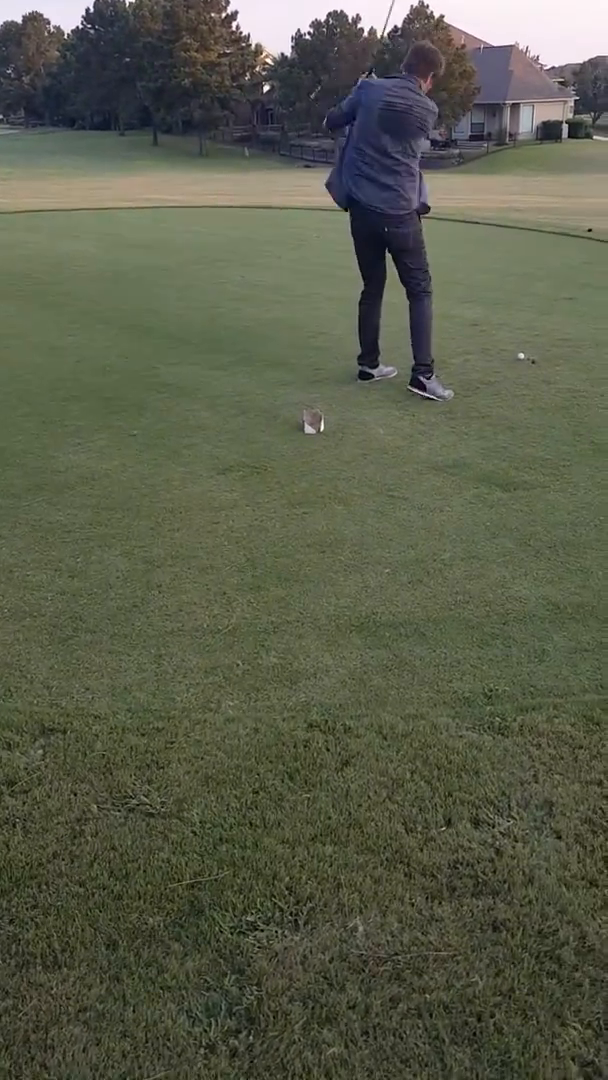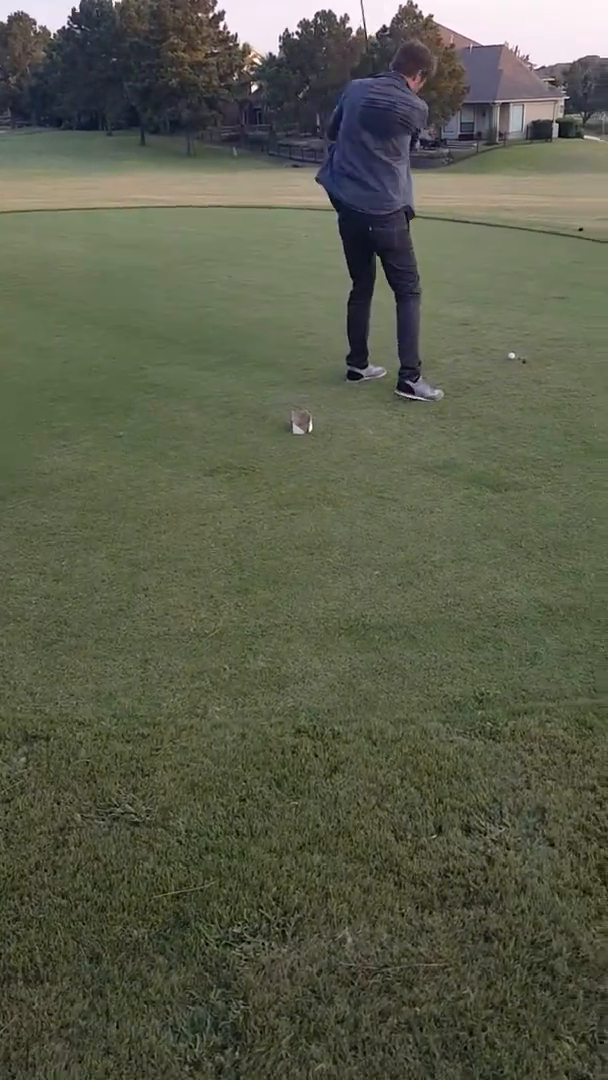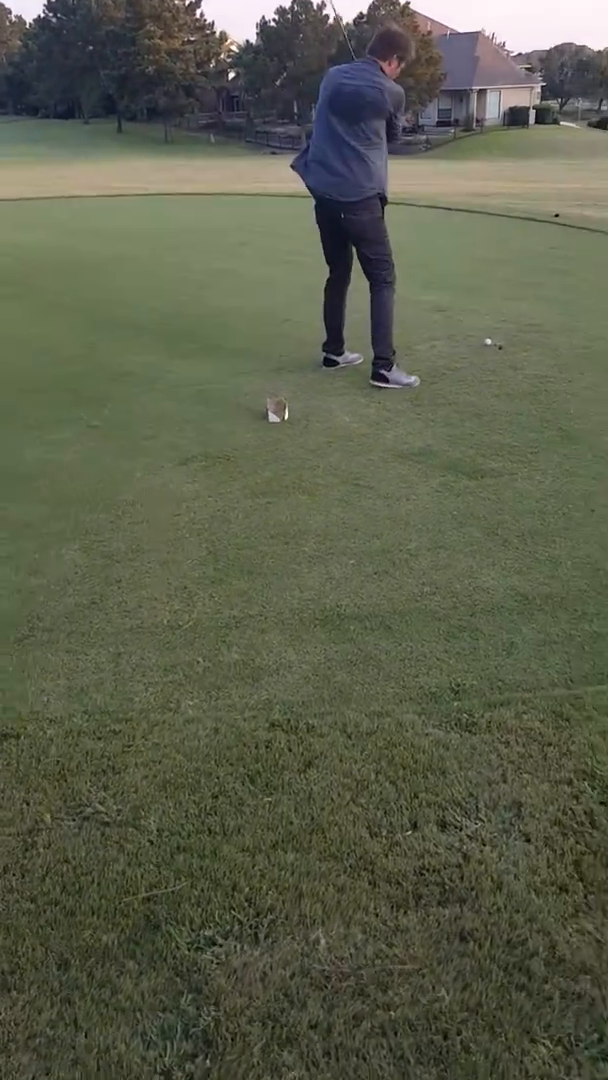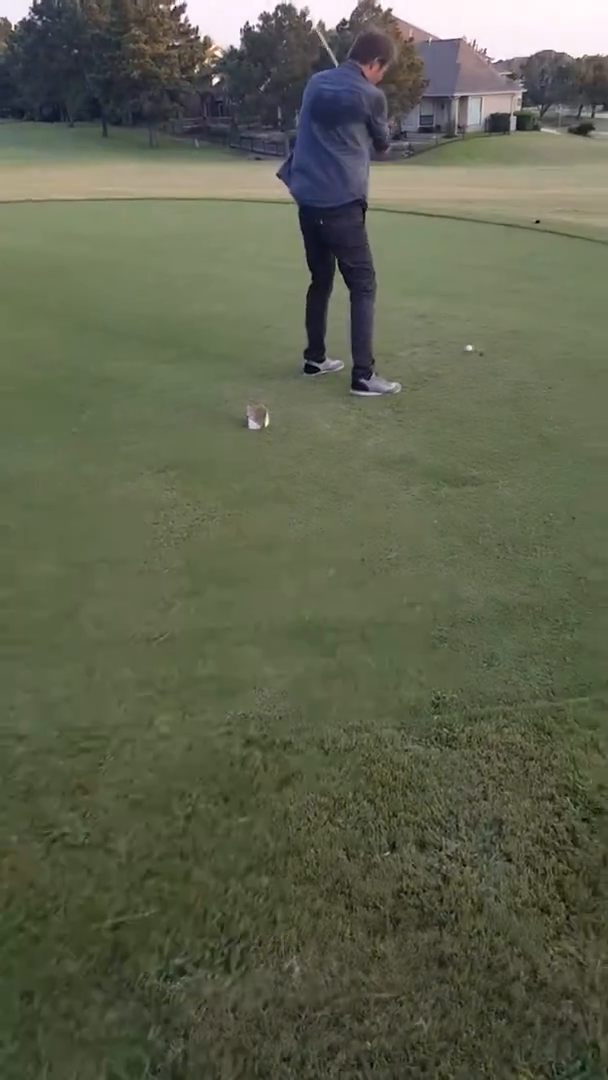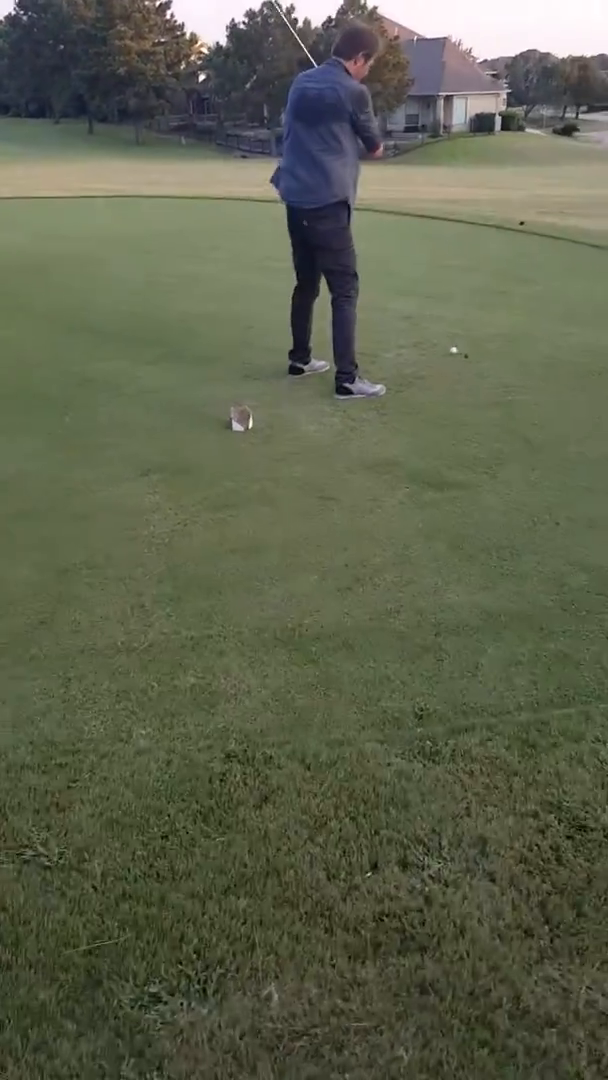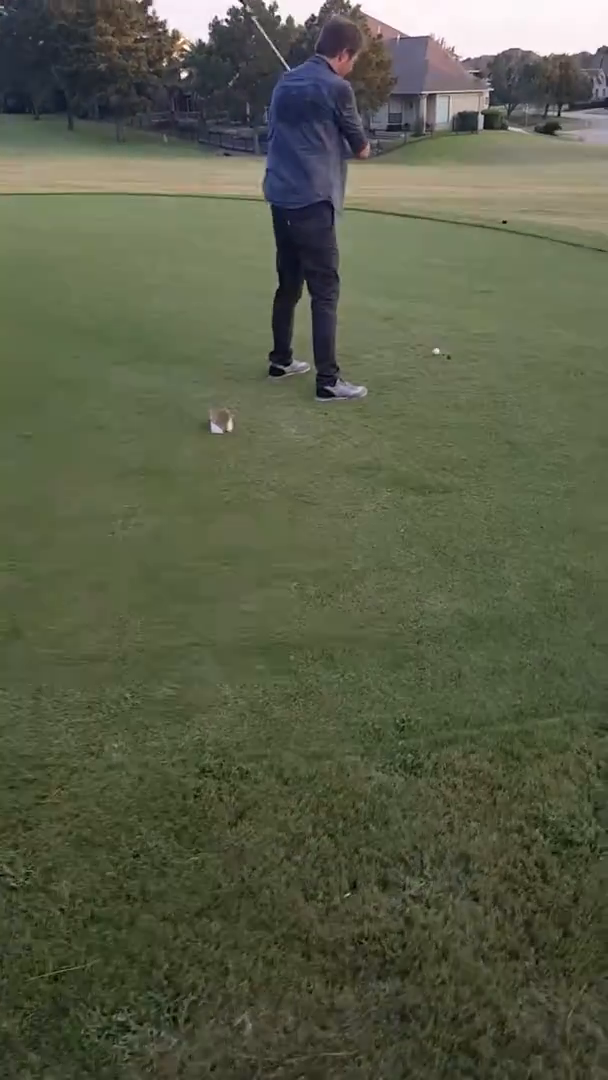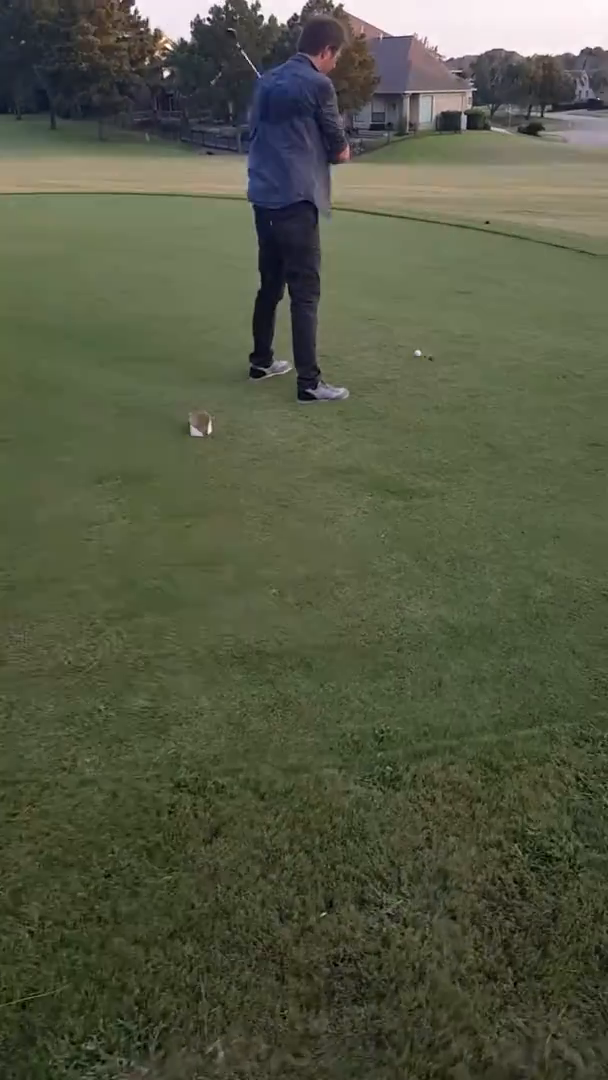
dt=0.1s
person 1, frame 1
left shoulder: (369, 91)
right shoulder: (428, 110)
left elbow: (331, 123)
left hip: (363, 209)
right hip: (401, 213)
left knee: (372, 288)
right knee: (419, 291)
left ankle: (369, 363)
right ankle: (423, 373)
person 1, frame 2
left shoulder: (356, 90)
right shoulder: (417, 108)
left elbow: (333, 132)
left hip: (350, 209)
right hip: (387, 212)
left knee: (361, 288)
right knee: (408, 291)
left ankle: (358, 363)
right ankle: (410, 376)
person 1, frame 3
left shoulder: (332, 77)
right shoulder: (391, 93)
left hip: (325, 194)
right hip: (361, 198)
left knee: (338, 274)
right knee: (382, 279)
left ankle: (334, 351)
right ankle: (384, 365)
person 1, frame 4
left shoulder: (315, 83)
right shoulder: (371, 96)
right elbow: (383, 146)
left hip: (308, 200)
right hip: (342, 204)
left knee: (320, 281)
right knee: (363, 287)
left ankle: (315, 357)
right ankle: (363, 374)
person 1, frame 5
left shoulder: (301, 83)
right shoulder: (354, 92)
right elbow: (375, 150)
left hip: (295, 199)
right hip: (327, 203)
left knee: (305, 283)
right knee: (344, 289)
left ankle: (300, 359)
right ankle: (347, 377)
person 1, frame 6
left shoulder: (284, 82)
right shoulder: (337, 88)
right elbow: (362, 149)
right wrist: (346, 141)
left hip: (281, 199)
right hip: (312, 203)
left knee: (288, 283)
right knee: (325, 292)
left ankle: (280, 360)
right ankle: (328, 380)
person 1, frame 7
left shoulder: (267, 81)
right shoulder: (318, 85)
right elbow: (341, 152)
right wrist: (339, 151)
left hip: (264, 198)
right hip: (295, 202)
left knee: (270, 284)
right knee: (304, 293)
left ankle: (261, 361)
right ankle: (309, 382)
